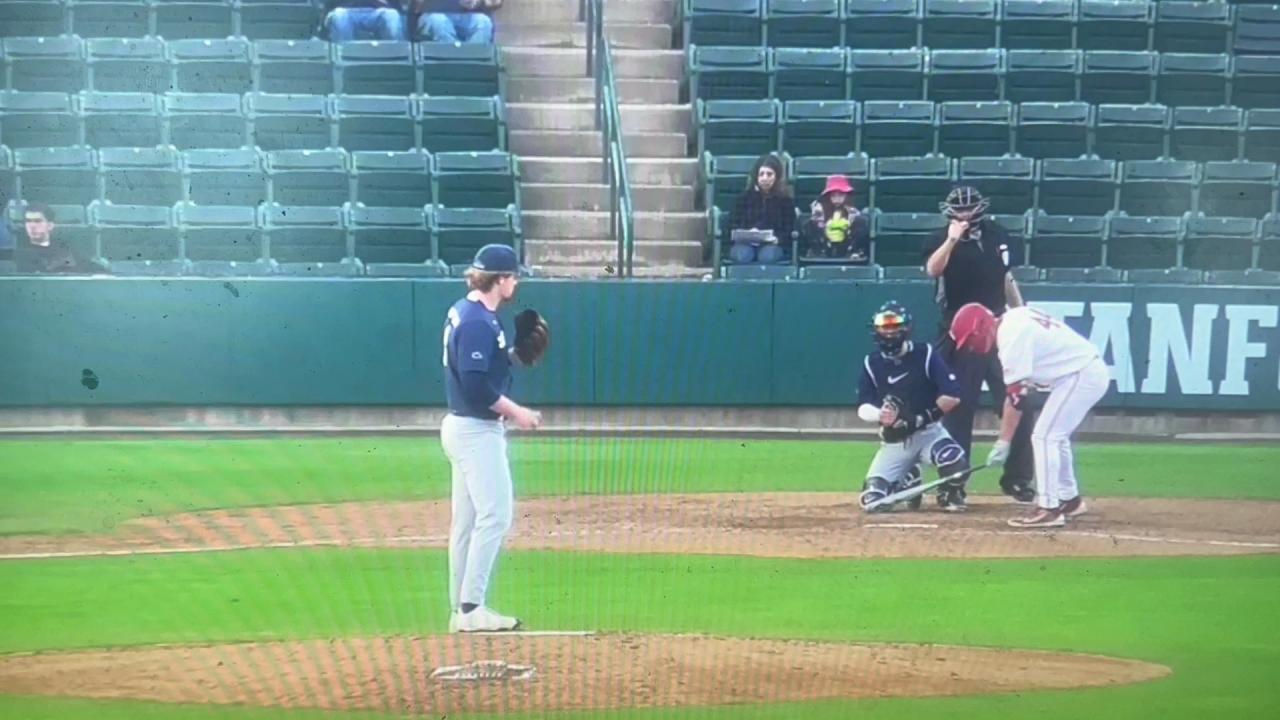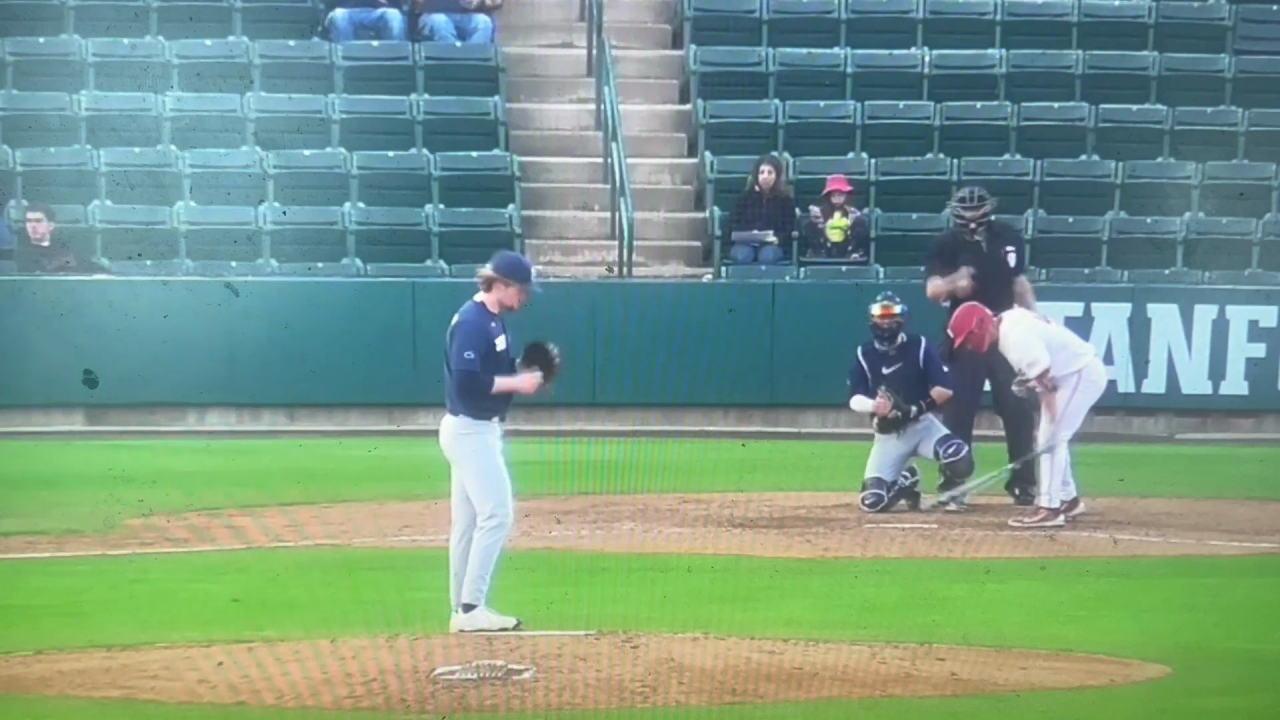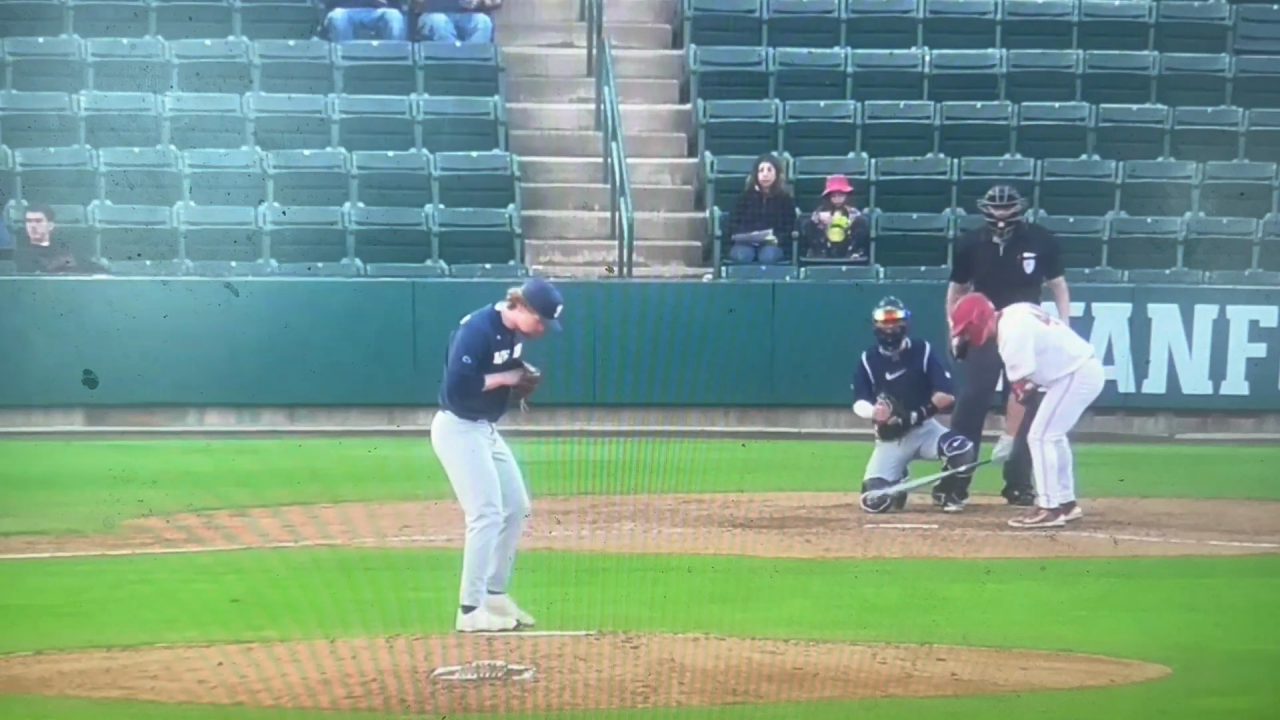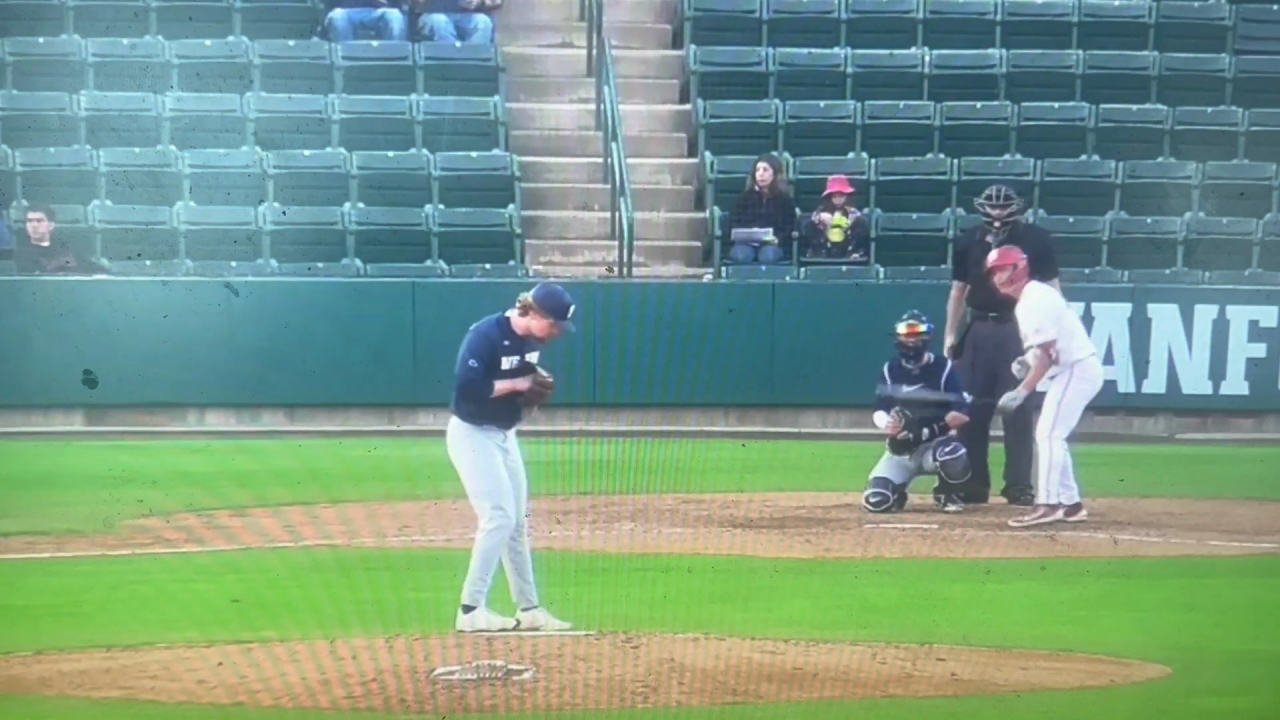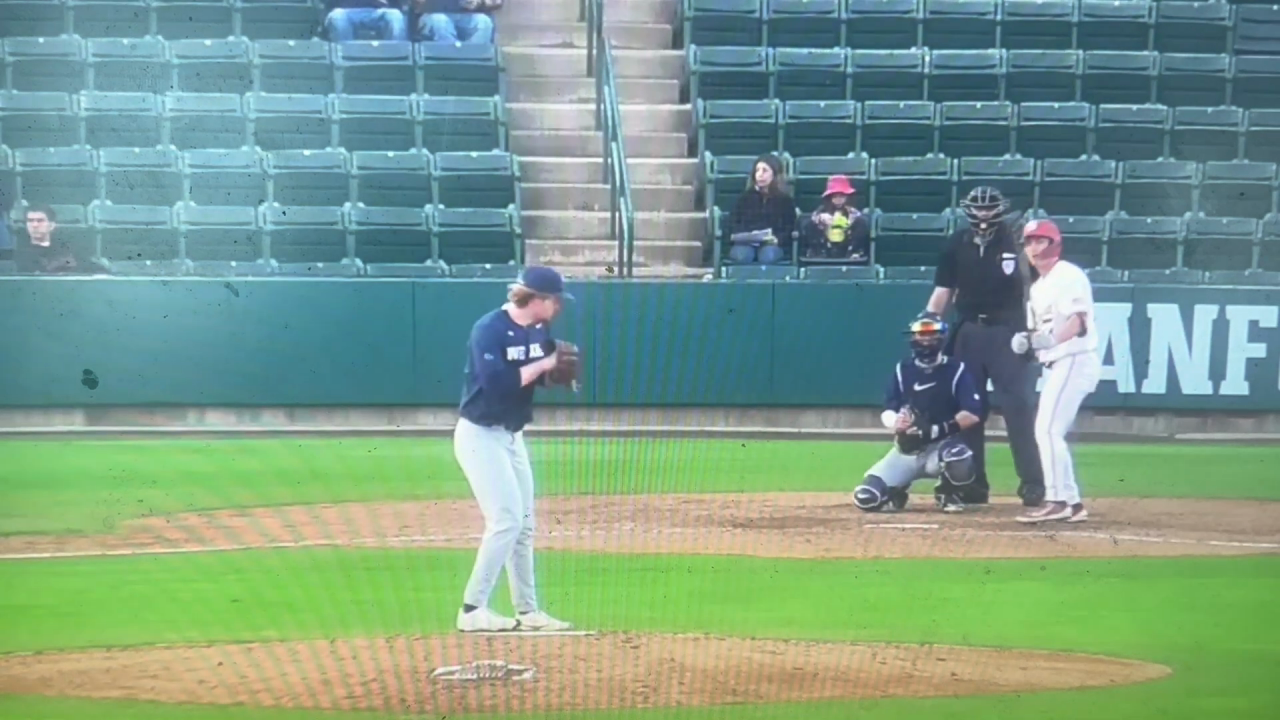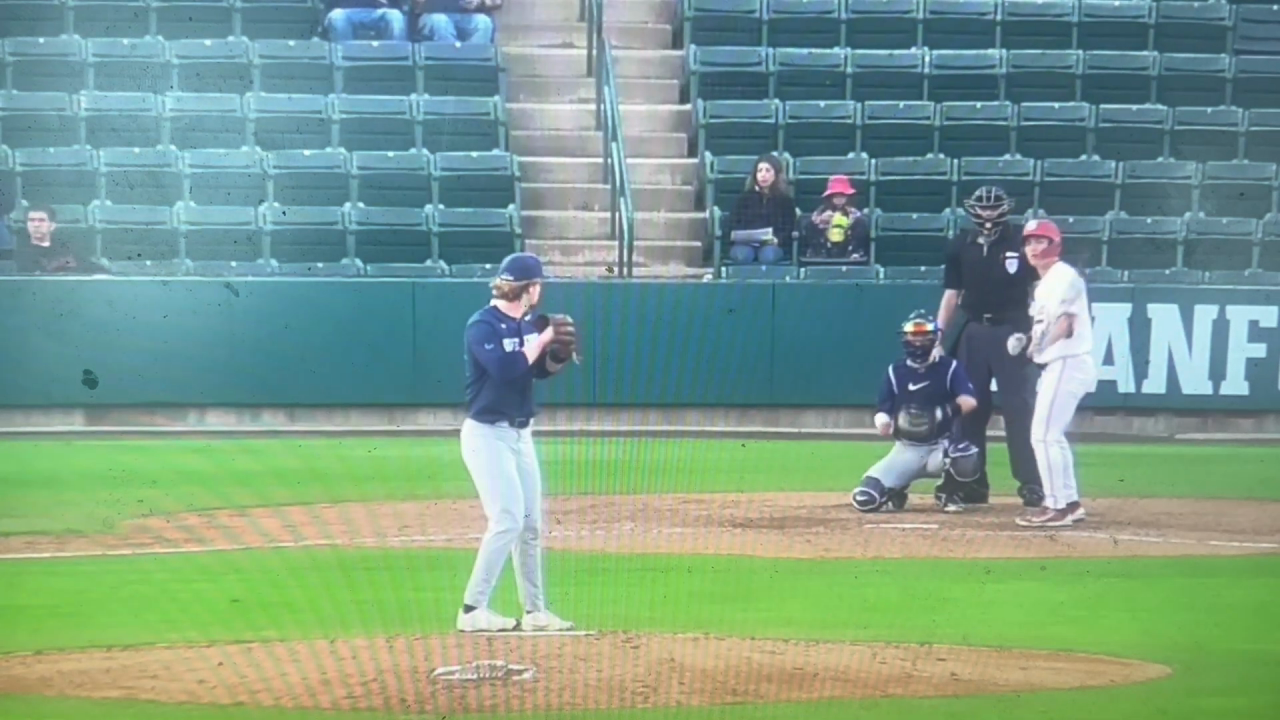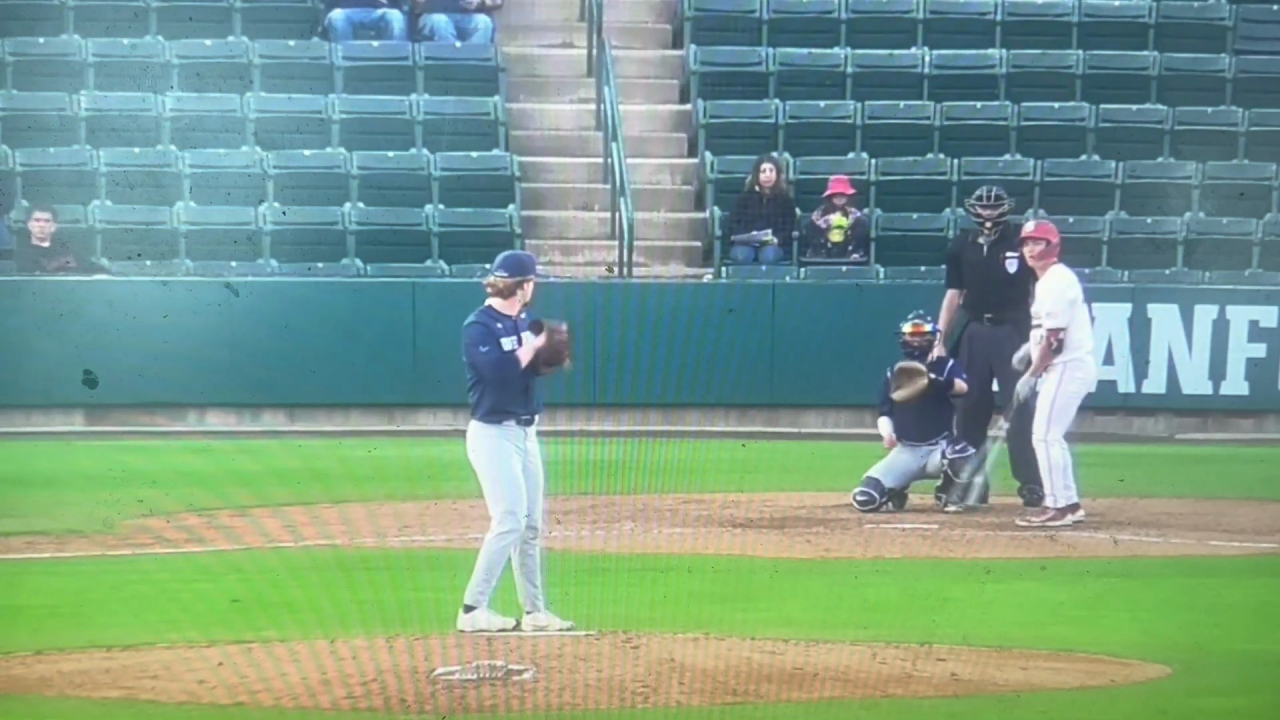
dt=0.4s
person 1, frame 1
left shoulder: (464, 311)
right shoulder: (478, 321)
right elbow: (477, 386)
left wrist: (515, 353)
right wrist: (517, 413)
left hip: (465, 427)
right hip: (476, 430)
left knee: (467, 520)
right knee: (494, 516)
left ankle: (464, 607)
right ankle: (471, 609)
person 1, frame 2
left shoulder: (493, 317)
right shoulder: (472, 323)
right elbow: (469, 384)
left wrist: (523, 371)
right wrist: (517, 384)
left hip: (478, 430)
right hip: (471, 431)
left knee: (468, 521)
right knee: (496, 515)
left ankle: (464, 607)
right ankle: (471, 610)
person 1, frame 3
left shoulder: (515, 331)
right shoulder: (476, 329)
right elbow: (458, 386)
left wrist: (521, 377)
right wrist: (506, 378)
left hip: (485, 428)
right hip: (459, 429)
left knee: (517, 507)
right knee: (486, 515)
left ankle: (494, 594)
right ankle: (470, 610)
person 1, frame 4
left shoulder: (533, 339)
right shoulder: (485, 335)
right elbow: (466, 389)
left wrist: (538, 385)
right wrist: (517, 383)
left hip: (504, 434)
right hip: (472, 434)
left knee: (516, 522)
right knee: (498, 517)
left ankle: (529, 609)
right ankle: (471, 610)
person 1, frame 5
left shoulder: (539, 330)
right shoulder: (489, 330)
left elbow: (540, 377)
right elbow: (497, 382)
left wrist: (558, 370)
right wrist: (543, 364)
left hip: (512, 436)
right hip: (480, 436)
left knee: (524, 524)
right knee: (506, 521)
left ankle: (528, 610)
right ankle: (473, 610)
person 1, frame 6
left shoulder: (528, 322)
right shoulder: (482, 325)
left elbow: (543, 370)
right elbow: (506, 369)
left wrist: (560, 350)
right wrist: (542, 340)
left hip: (520, 433)
right hip: (486, 434)
left knee: (531, 524)
right knee: (507, 521)
left ankle: (535, 612)
right ankle: (472, 610)
person 1, frame 7
left shoulder: (523, 319)
right shoulder: (479, 326)
left elbow: (533, 364)
right elbow: (499, 371)
right wrist: (536, 344)
left hip: (525, 431)
right hip: (492, 434)
left knee: (532, 524)
right knee: (509, 521)
left ankle: (534, 611)
right ankle: (472, 609)
person 2, frame 1
left shoulder: (998, 234)
right shoulder: (942, 240)
right elbow: (933, 270)
right wrist: (952, 240)
right knee: (958, 408)
left ankle: (1018, 478)
person 2, frame 2
left shoulder: (1009, 237)
right shoulder: (946, 244)
left elbow: (1019, 282)
right elbow: (933, 289)
right wrist: (953, 284)
left knee: (1019, 409)
right knee: (959, 410)
left ankle: (1022, 483)
right ankle: (952, 485)
person 2, frame 3
left shoulder: (1040, 240)
right shoulder: (971, 243)
left elbow: (1058, 284)
right elbow: (956, 290)
left wrist: (1064, 326)
left knee: (1024, 409)
right knee: (968, 407)
left ankle: (1018, 485)
right ankle: (953, 483)
person 2, frame 4
left shoulder: (1035, 240)
right shoulder: (968, 242)
left elbow: (1050, 287)
right elbow: (959, 289)
right wrist: (950, 333)
left hip: (1018, 330)
right hip: (979, 330)
left knee: (1020, 407)
right knee: (974, 408)
left ankle: (1019, 486)
right ankle: (975, 484)
person 2, frame 5
left shoulder: (1018, 241)
right shoulder: (955, 245)
right elbow: (942, 293)
left hip: (1007, 332)
right hip: (968, 332)
left knee: (1018, 406)
left ankle: (1033, 483)
right ankle: (972, 485)
person 2, frame 6
left shoulder: (1022, 241)
right shoulder: (960, 245)
right elbow: (951, 295)
right wrist: (938, 340)
left hip: (1012, 331)
right hip: (972, 332)
left knee: (1018, 408)
right knee: (970, 408)
left ankle: (1032, 484)
right ankle: (971, 484)
person 2, frame 7
left shoulder: (1022, 241)
right shoulder: (961, 246)
right elbow: (953, 295)
right wrist: (939, 339)
left hip: (1013, 331)
right hip: (974, 332)
left knee: (1020, 408)
right knee: (970, 409)
left ankle: (1031, 484)
person 3, frame 1
left shoulder: (1011, 338)
right shoulder: (1013, 317)
left elbow: (1015, 396)
left wrist: (1003, 442)
right wrist: (1030, 378)
left hip: (1083, 375)
right hip: (1090, 370)
left knee: (1044, 436)
right knee: (1055, 435)
left ankle: (1048, 509)
right ankle: (1069, 499)
person 3, frame 2
left shoulder: (1017, 336)
right shoulder: (1007, 322)
left elbow: (1047, 381)
left wrist: (1052, 427)
right wrist: (1026, 379)
left hip: (1083, 374)
right hip: (1070, 373)
left knee: (1052, 439)
right knee: (1049, 439)
left ankle: (1049, 508)
right ankle: (1067, 500)
person 3, frame 3
left shoulder: (1012, 334)
right shoulder: (1015, 312)
left elbow: (1019, 391)
right wrist: (1031, 377)
left hip: (1079, 375)
right hip: (1082, 369)
left knee: (1040, 436)
right knee: (1052, 436)
left ankle: (1048, 509)
right ankle: (1065, 502)
person 3, frame 4
left shoulder: (1037, 300)
right shoulder: (1029, 299)
left elbow: (1050, 353)
left wrist: (1022, 391)
right wrist: (1025, 361)
left hip: (1078, 370)
right hip: (1073, 371)
left knee: (1048, 434)
right knee: (1051, 436)
left ankle: (1048, 505)
right ankle: (1070, 504)
person 3, frame 5
left shoulder: (1069, 276)
right shoulder: (1037, 286)
left elbow: (1080, 321)
left wrist: (1054, 339)
right wrist: (1026, 339)
left hip: (1075, 362)
right hip: (1058, 365)
left knee: (1047, 430)
right knee: (1053, 433)
left ankle: (1057, 502)
right ankle: (1072, 503)
person 3, frame 6
left shoulder: (1062, 277)
right shoulder: (1045, 282)
left elbow: (1067, 321)
left wrist: (1043, 341)
right wrist: (1026, 340)
left hip: (1067, 364)
right hip: (1060, 365)
left knee: (1043, 435)
right knee: (1053, 434)
left ankle: (1057, 508)
right ankle: (1070, 502)
person 3, frame 7
left shoulder: (1056, 281)
right shoulder: (1049, 280)
left elbow: (1055, 339)
left wrist: (1031, 375)
right wrist: (1030, 348)
left hip: (1069, 366)
right hip: (1068, 366)
left knee: (1044, 435)
right knee: (1052, 435)
left ankle: (1056, 507)
right ankle: (1070, 503)
person 4, frame 1
left shoulder: (926, 355)
right shoulder: (871, 363)
left elbow: (952, 396)
right elbow: (863, 408)
left wrist: (920, 419)
right wrist: (880, 415)
left hip: (928, 432)
right hip: (894, 440)
left knee: (953, 460)
right knee: (872, 500)
left ankle: (950, 493)
right ankle: (905, 483)
person 4, frame 2
left shoulder: (919, 346)
right shoulder: (864, 354)
left elbow: (945, 389)
right elbow: (855, 400)
left wrist: (914, 410)
right wrist: (874, 406)
left hip: (922, 424)
right hip: (888, 434)
left knee: (958, 456)
right knee: (872, 501)
right ankle: (903, 482)
person 4, frame 3
left shoulder: (923, 351)
right shoulder: (869, 359)
left elbow: (947, 394)
right elbow: (858, 403)
left wrist: (915, 417)
right wrist: (874, 411)
left hip: (924, 429)
right hip: (890, 438)
left knee: (962, 451)
right knee: (873, 502)
right ankle: (896, 484)
person 4, frame 4
left shoulder: (944, 368)
right shoulder: (891, 369)
left elbow: (962, 413)
right elbow: (879, 412)
left wrist: (925, 433)
right wrist: (887, 424)
left hip: (934, 444)
right hip: (901, 450)
left knee: (955, 458)
right knee: (875, 501)
left ankle: (947, 494)
right ankle: (897, 488)
person 4, frame 5
left shoulder: (956, 370)
right shoulder: (902, 370)
left elbow: (972, 414)
right elbow: (887, 412)
left wrist: (935, 431)
right wrist: (896, 422)
left hip: (939, 447)
right hip: (906, 450)
left knee: (961, 462)
right knee: (866, 498)
left ankle: (948, 495)
right ankle: (897, 490)
person 4, frame 6
left shoulder: (949, 367)
right shoulder: (895, 371)
left elbow: (970, 400)
right elbow: (883, 411)
left wrist: (941, 414)
right wrist: (883, 424)
left hip: (939, 447)
right hip: (905, 450)
left knee: (967, 458)
right knee: (865, 500)
right ankle: (896, 491)
person 4, frame 7
left shoulder: (946, 366)
right shoulder: (895, 373)
left elbow: (962, 387)
right elbow: (884, 414)
left wrist: (936, 382)
right wrist: (887, 433)
left hip: (939, 447)
right hip: (905, 451)
left knee: (964, 460)
right knee: (864, 500)
left ankle: (949, 493)
right ankle: (896, 492)
